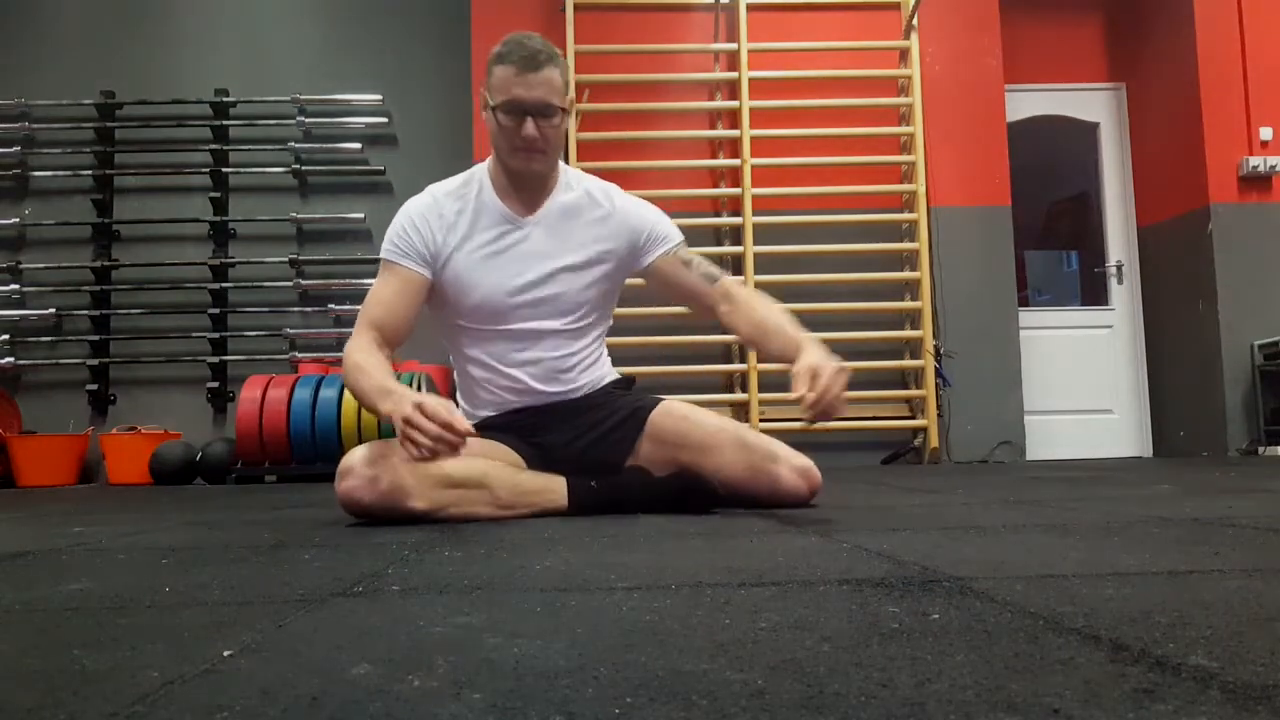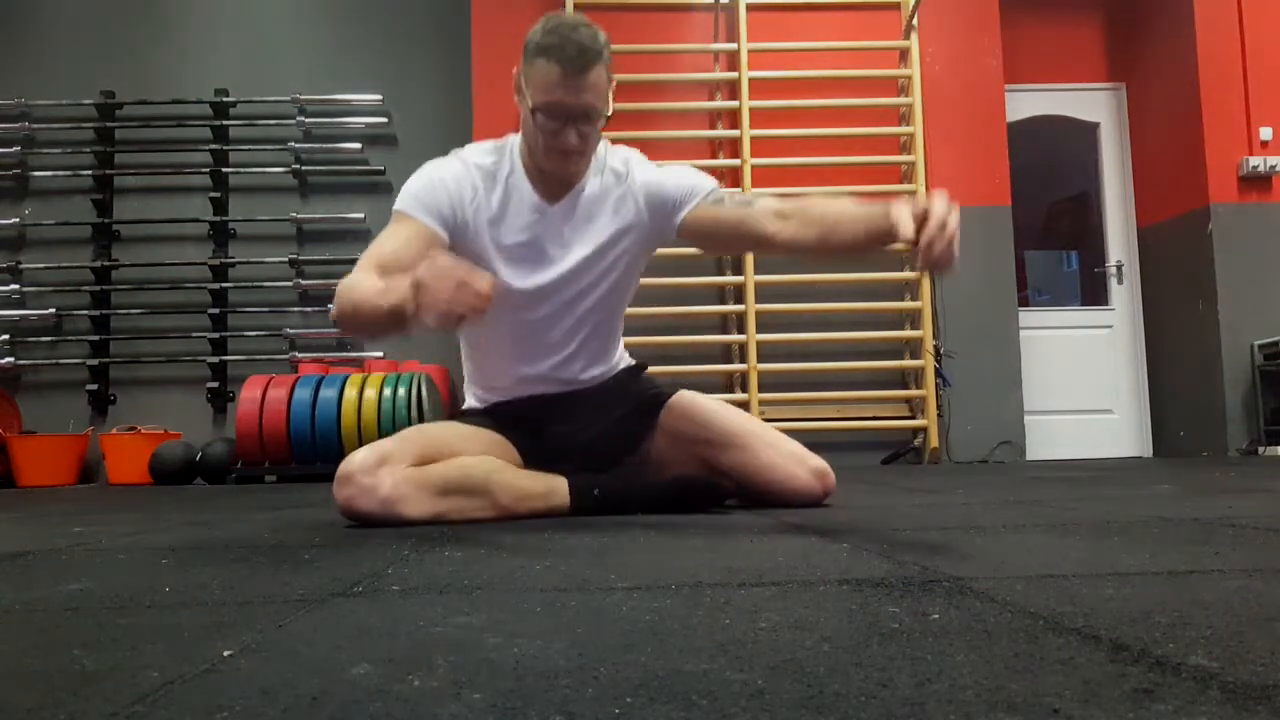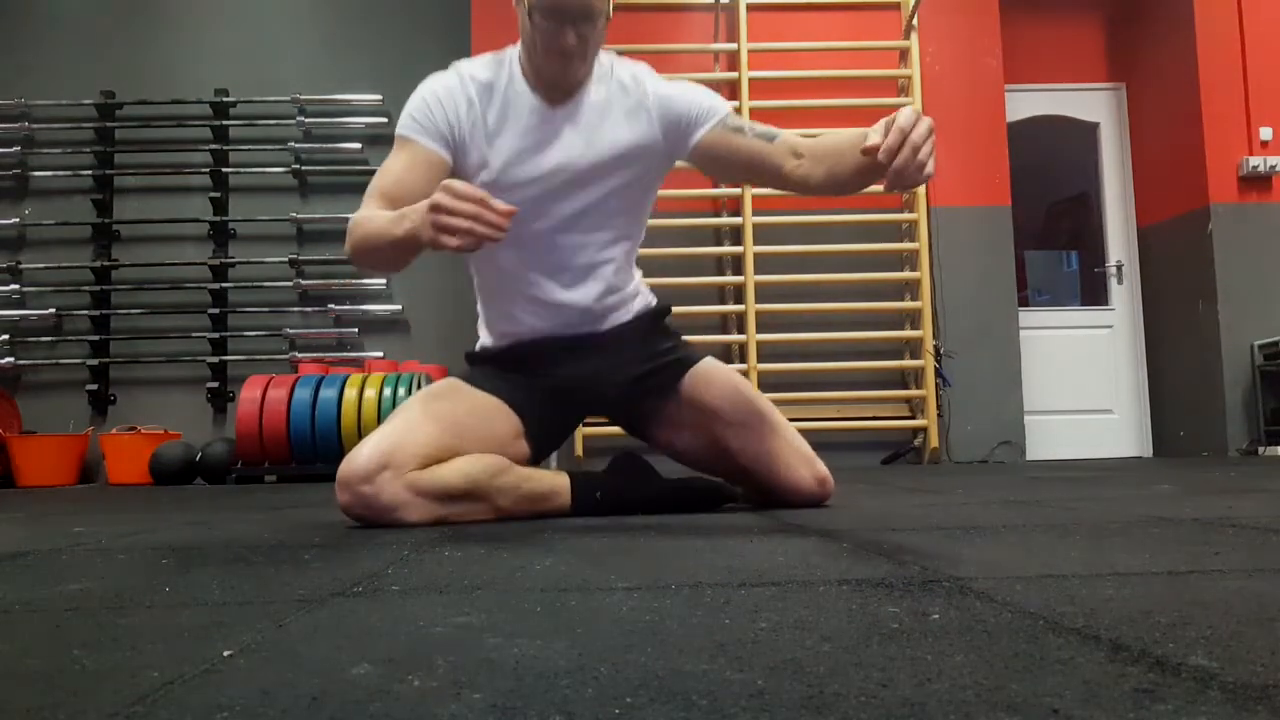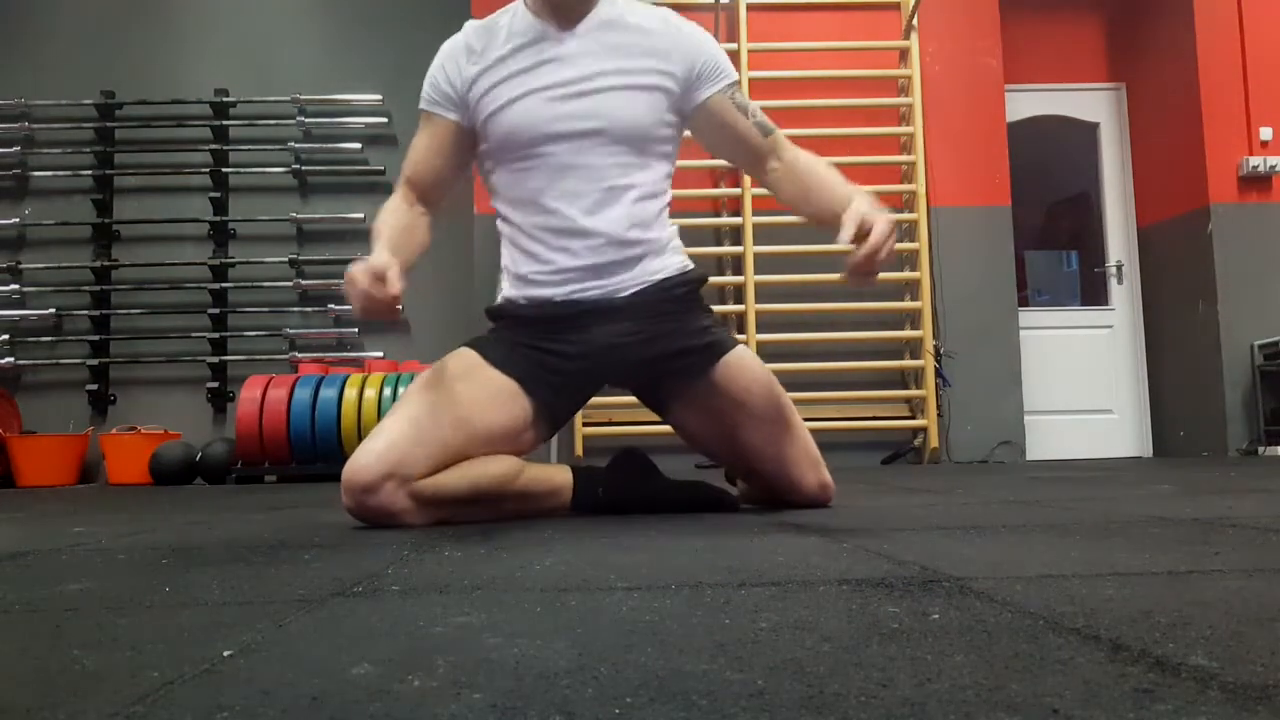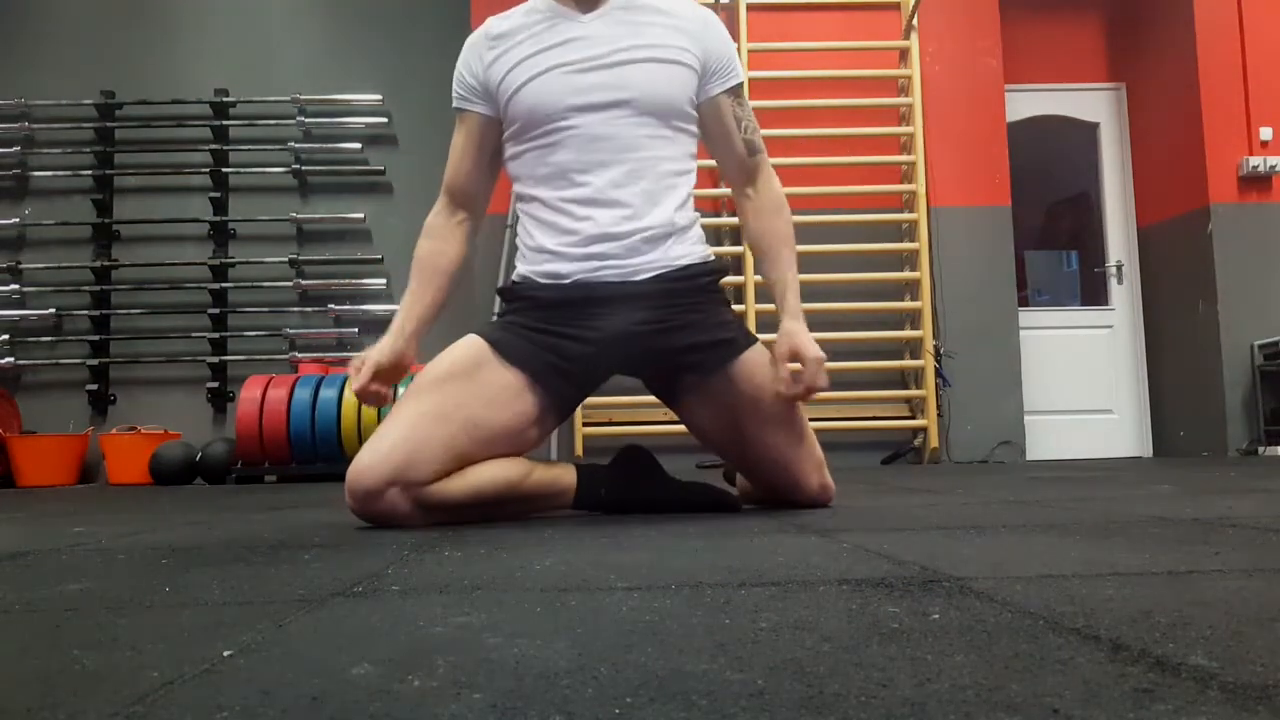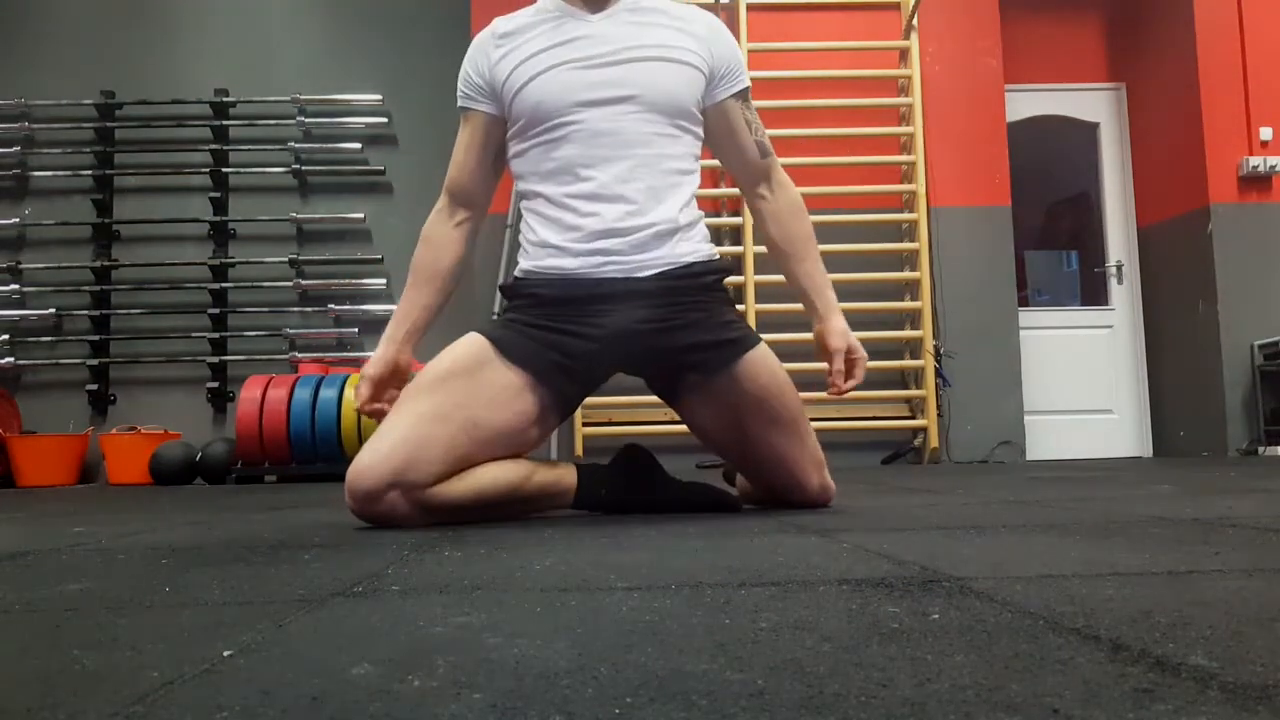
dt=0.3s
person 1, frame 1
left shoulder: (618, 214)
right shoulder: (430, 217)
left elbow: (728, 297)
right elbow: (365, 344)
left wrist: (805, 348)
right wrist: (398, 401)
left hip: (604, 410)
right hip: (497, 436)
left knee: (795, 478)
right knee: (360, 479)
right ankle: (606, 491)
person 1, frame 2
left shoulder: (645, 188)
right shoulder: (452, 184)
left elbow: (782, 223)
right elbow: (351, 303)
left wrist: (895, 214)
right wrist: (414, 294)
left hip: (614, 396)
right hip: (503, 419)
left knee: (807, 482)
right knee: (362, 486)
right ankle: (601, 491)
person 1, frame 3
left shoulder: (655, 100)
right shoulder: (453, 97)
left elbow: (797, 163)
right elbow: (364, 238)
left wrist: (881, 155)
right wrist: (420, 223)
left hip: (632, 342)
right hip: (515, 363)
left knee: (806, 485)
right knee: (365, 486)
right ankle: (606, 494)
person 1, frame 4
right shoulder: (469, 54)
left elbow: (772, 157)
right elbow: (414, 198)
left wrist: (853, 201)
right wrist: (383, 258)
left hip: (663, 306)
right hip: (536, 324)
left knee: (805, 489)
right knee: (368, 487)
right ankle: (599, 488)
person 1, frame 5
right shoulder: (492, 45)
left elbow: (751, 181)
right elbow: (457, 209)
left wrist: (792, 313)
right wrist: (402, 333)
left hip: (679, 296)
right hip: (549, 308)
left knee: (807, 488)
right knee: (375, 488)
right ankle: (606, 488)
person 1, frame 6
right shoulder: (499, 46)
left elbow: (765, 185)
right elbow: (458, 209)
left wrist: (826, 311)
right wrist: (397, 340)
left hip: (683, 294)
right hip: (552, 304)
left knee: (808, 487)
right knee: (376, 488)
right ankle: (602, 486)
